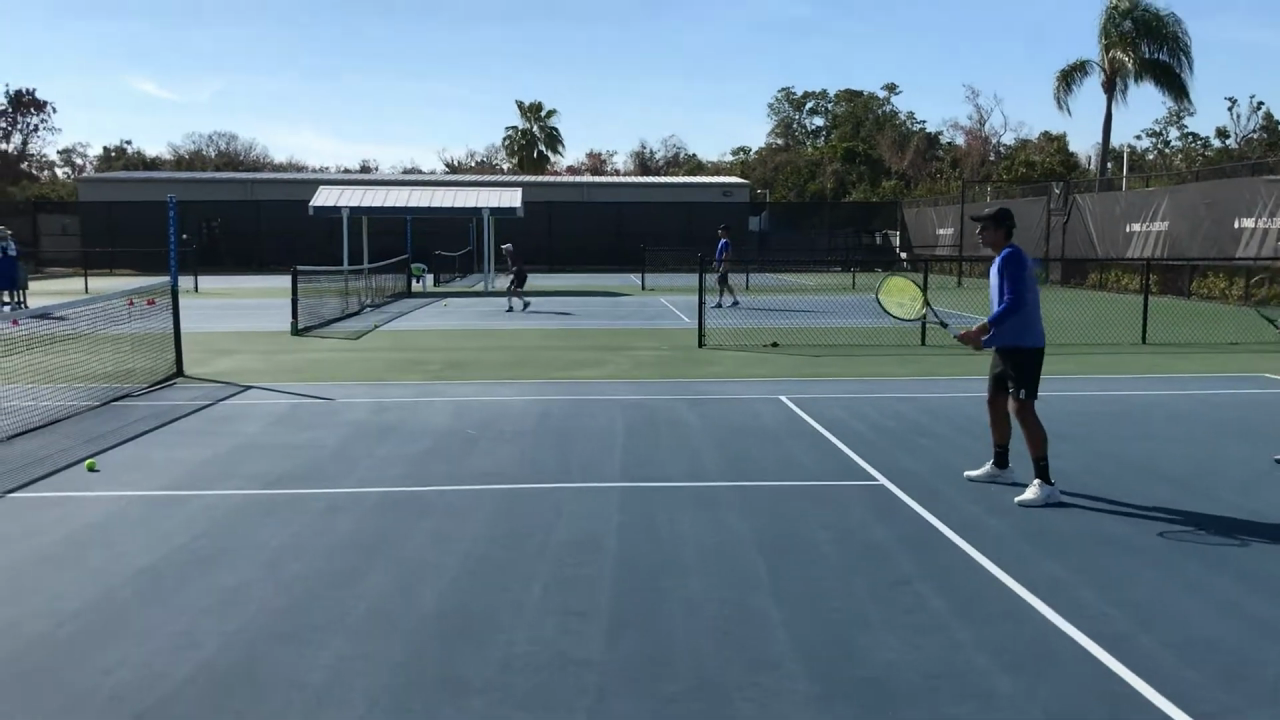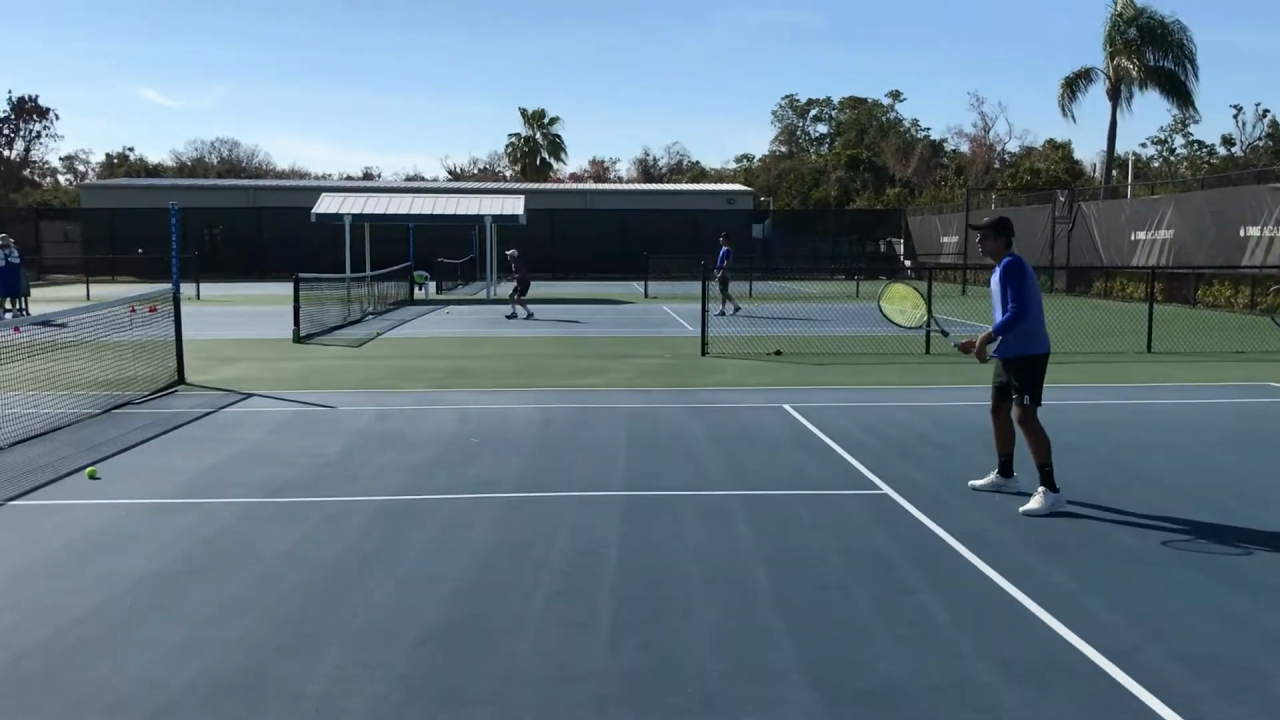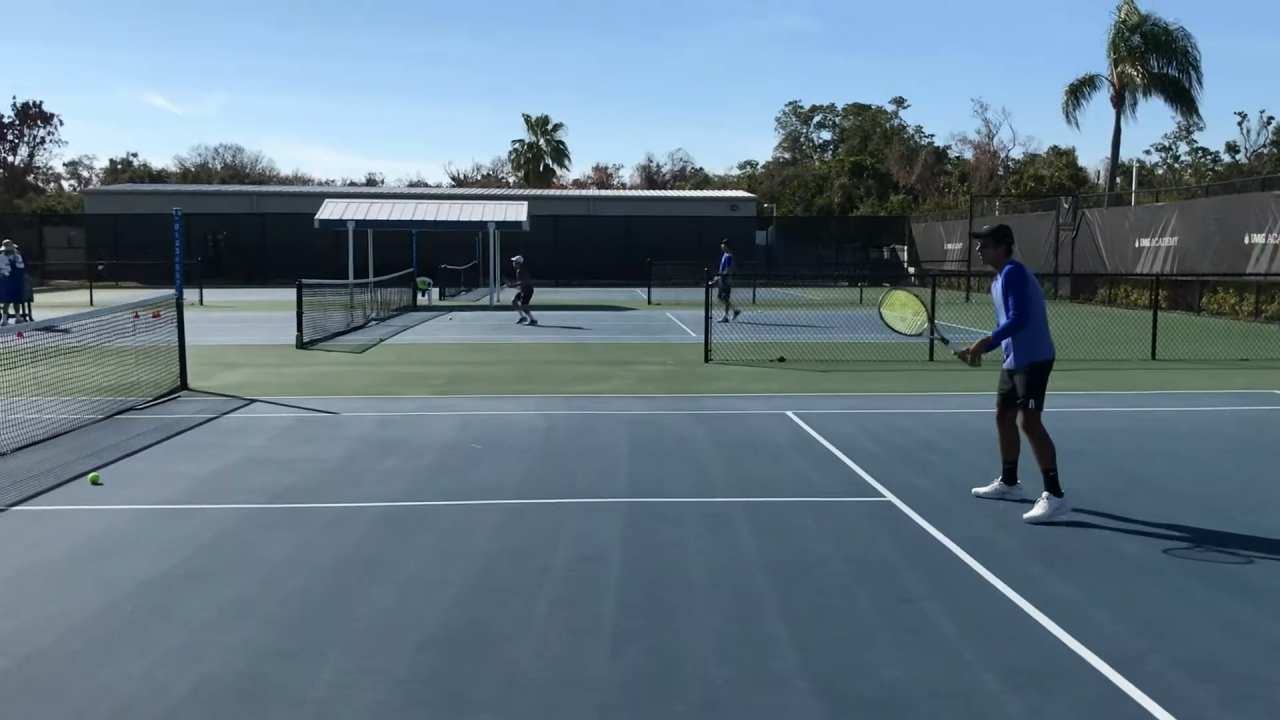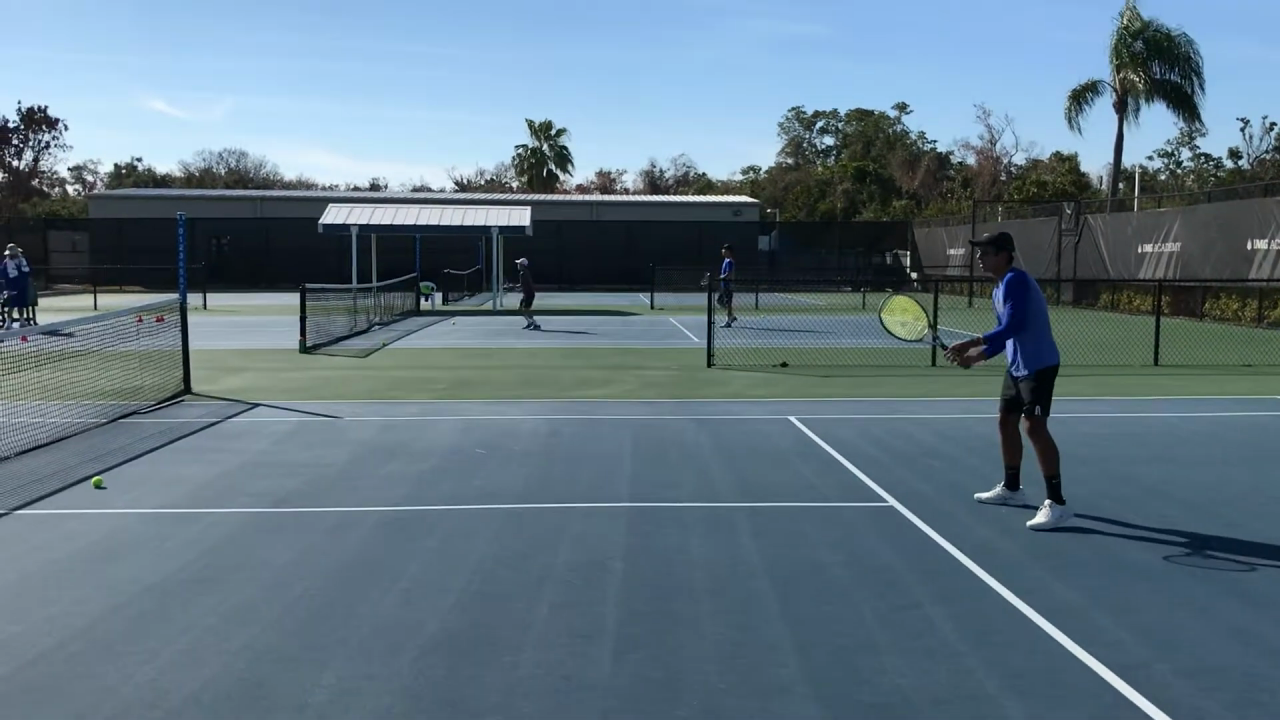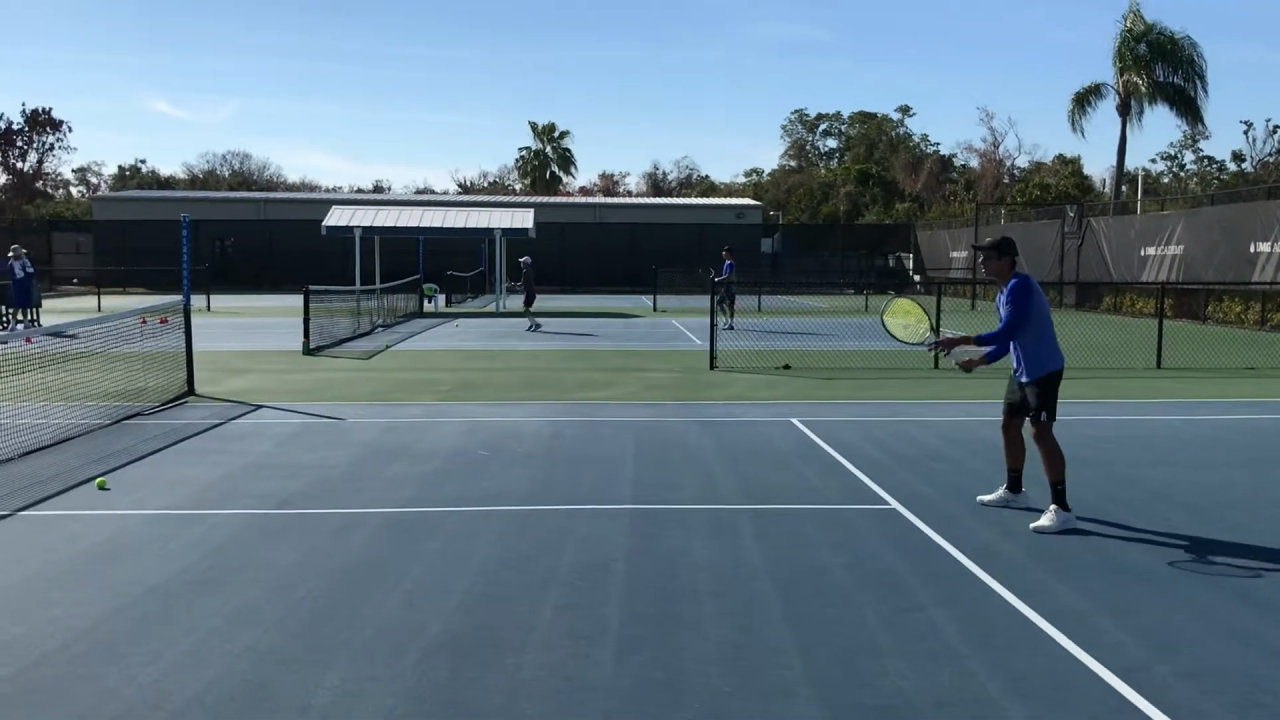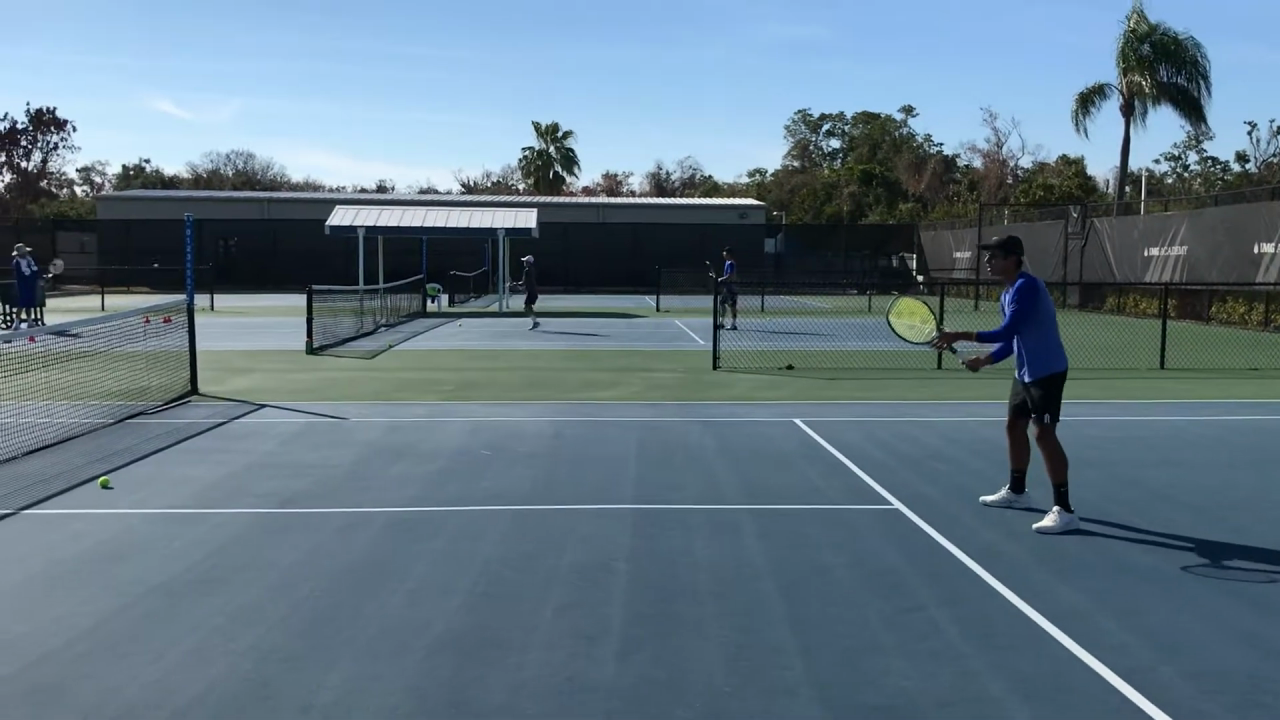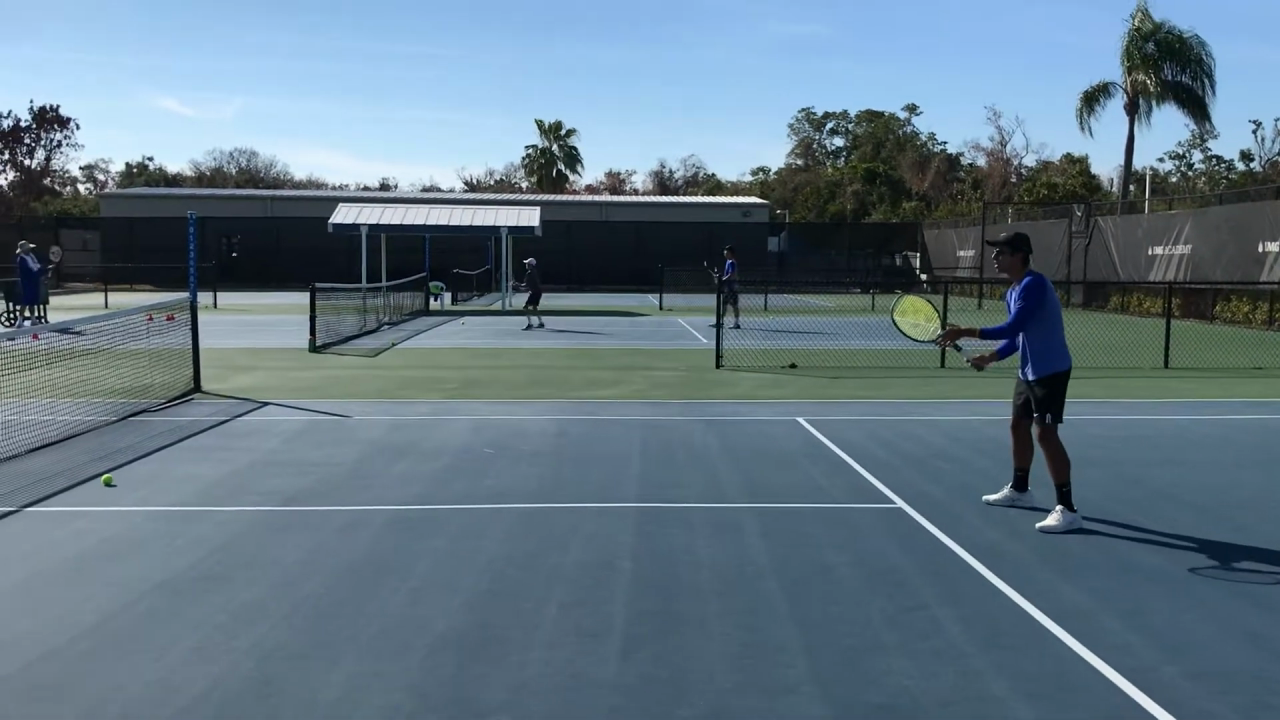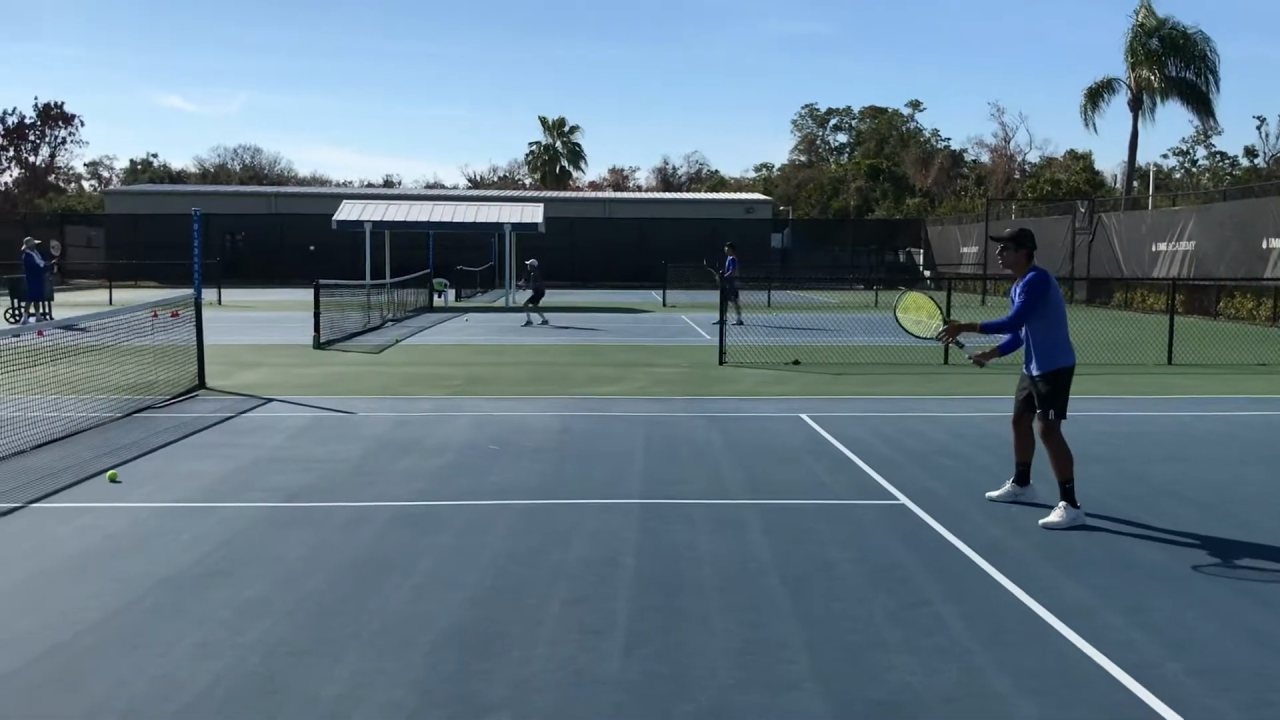
dt=0.1s
person 1, frame 1
left shoulder: (1011, 257)
right shoulder: (1000, 261)
left elbow: (1014, 303)
left wrist: (983, 327)
right wrist: (978, 332)
left hip: (1023, 346)
right hip: (1006, 345)
left knee: (1021, 409)
right knee: (995, 402)
left ankle: (1045, 483)
right ankle: (1000, 465)
person 1, frame 2
left shoulder: (1011, 266)
right shoulder: (1000, 271)
left elbow: (1018, 312)
left wrist: (987, 336)
right wrist: (981, 340)
left hip: (1028, 354)
right hip: (1008, 354)
left knee: (1024, 416)
right knee: (999, 409)
left ankle: (1050, 490)
right ankle: (1005, 475)
person 1, frame 3
left shoulder: (1013, 273)
right shoulder: (1001, 279)
left elbow: (1019, 319)
left wrist: (984, 341)
right wrist: (979, 348)
left hip: (1033, 360)
right hip: (1014, 360)
left knee: (1029, 421)
right knee: (1004, 417)
left ankle: (1054, 495)
right ankle: (1009, 482)
person 1, frame 4
left shoulder: (1015, 281)
right shoulder: (999, 289)
left elbow: (1014, 328)
left wrist: (973, 343)
right wrist: (976, 355)
left hip: (1039, 366)
right hip: (1017, 367)
left knee: (1035, 427)
right knee: (1007, 422)
left ankle: (1056, 503)
right ankle: (1011, 487)
person 1, frame 5
left shoulder: (1020, 286)
right shoulder: (1004, 292)
left elbow: (1007, 332)
left wrist: (962, 341)
right wrist: (979, 361)
left hip: (1044, 371)
right hip: (1022, 370)
left knee: (1041, 432)
right knee: (1010, 425)
left ankle: (1061, 508)
right ankle: (1014, 490)
person 1, frame 6
left shoulder: (1027, 286)
right shoulder: (1007, 294)
left elbow: (1008, 331)
left wrist: (962, 336)
right wrist: (985, 360)
left hip: (1047, 372)
right hip: (1025, 372)
left knee: (1044, 434)
right knee: (1014, 427)
left ankle: (1064, 510)
right ankle: (1016, 491)
person 1, frame 7
left shoulder: (1034, 284)
right shoulder: (1013, 291)
left elbow: (1012, 328)
left wrist: (965, 332)
right wrist: (990, 357)
left hip: (1050, 371)
right hip: (1029, 370)
left knee: (1046, 434)
right knee: (1019, 426)
left ankle: (1067, 509)
right ankle: (1019, 489)
person 1, frame 8
left shoulder: (1037, 280)
right shoulder: (1017, 287)
left elbow: (1012, 323)
left wrist: (967, 327)
right wrist: (991, 353)
left hip: (1054, 367)
right hip: (1033, 367)
left knee: (1048, 430)
right knee: (1020, 420)
left ankle: (1070, 506)
right ankle: (1021, 484)
